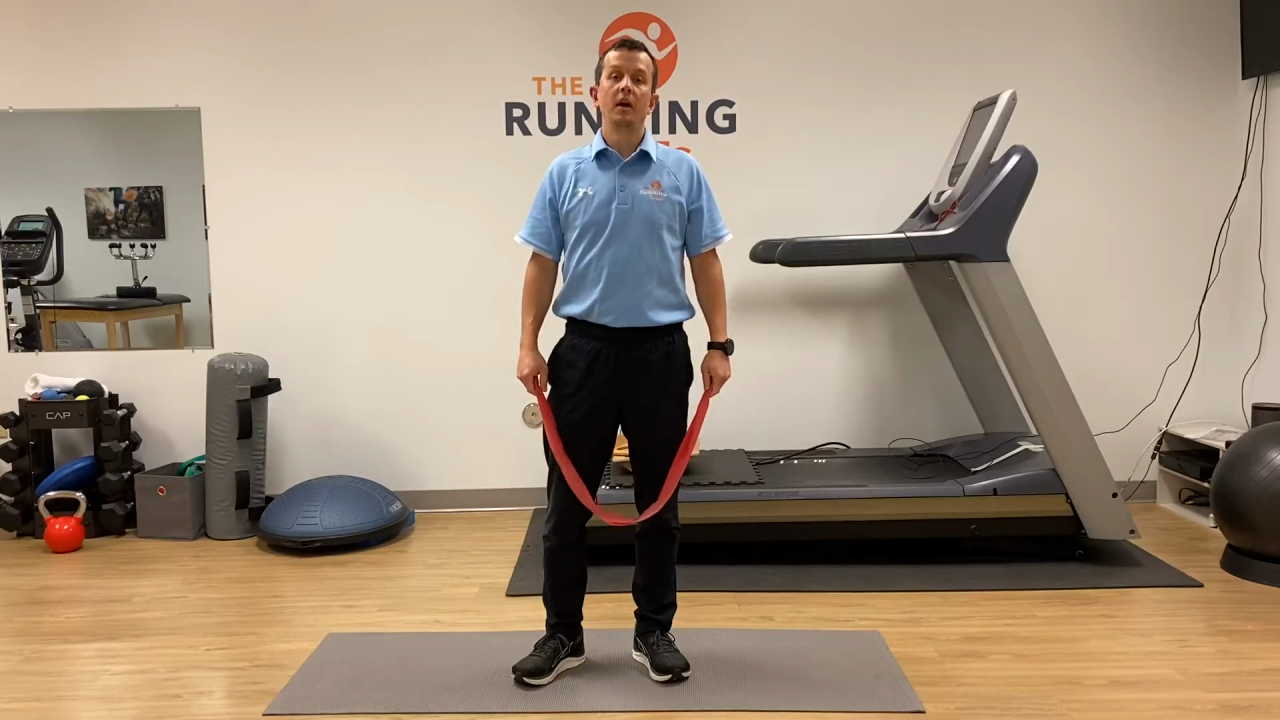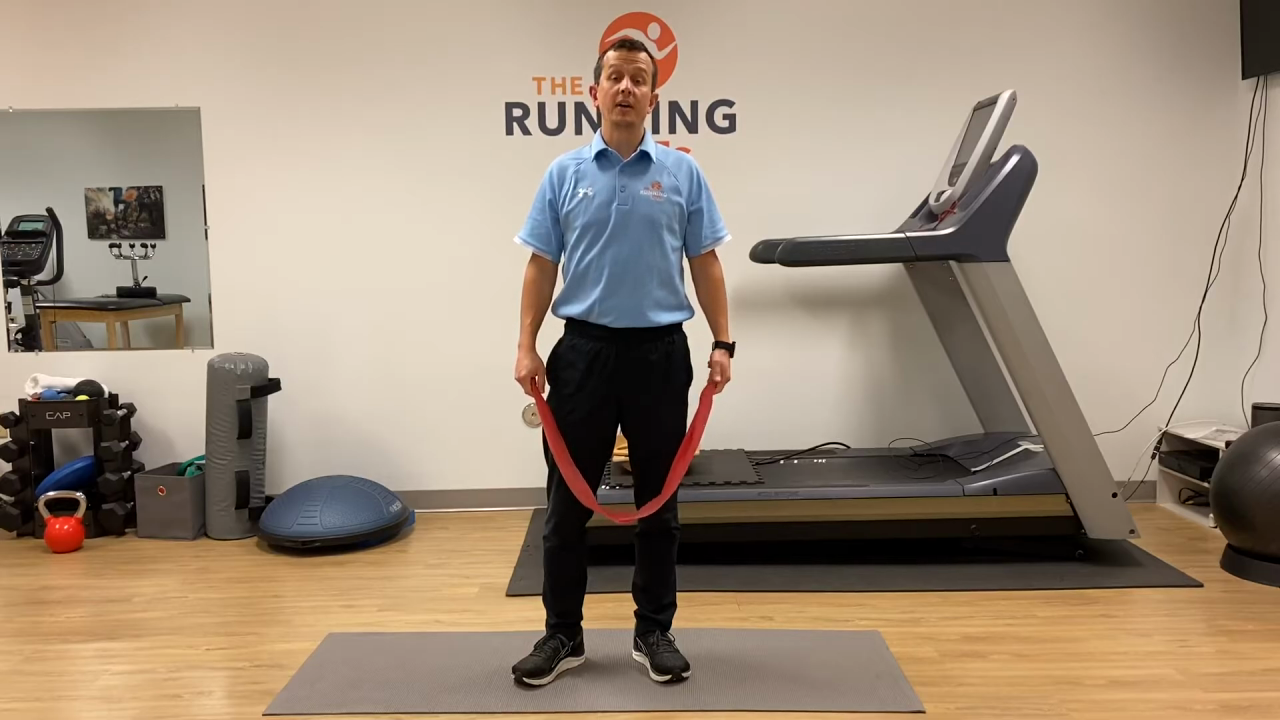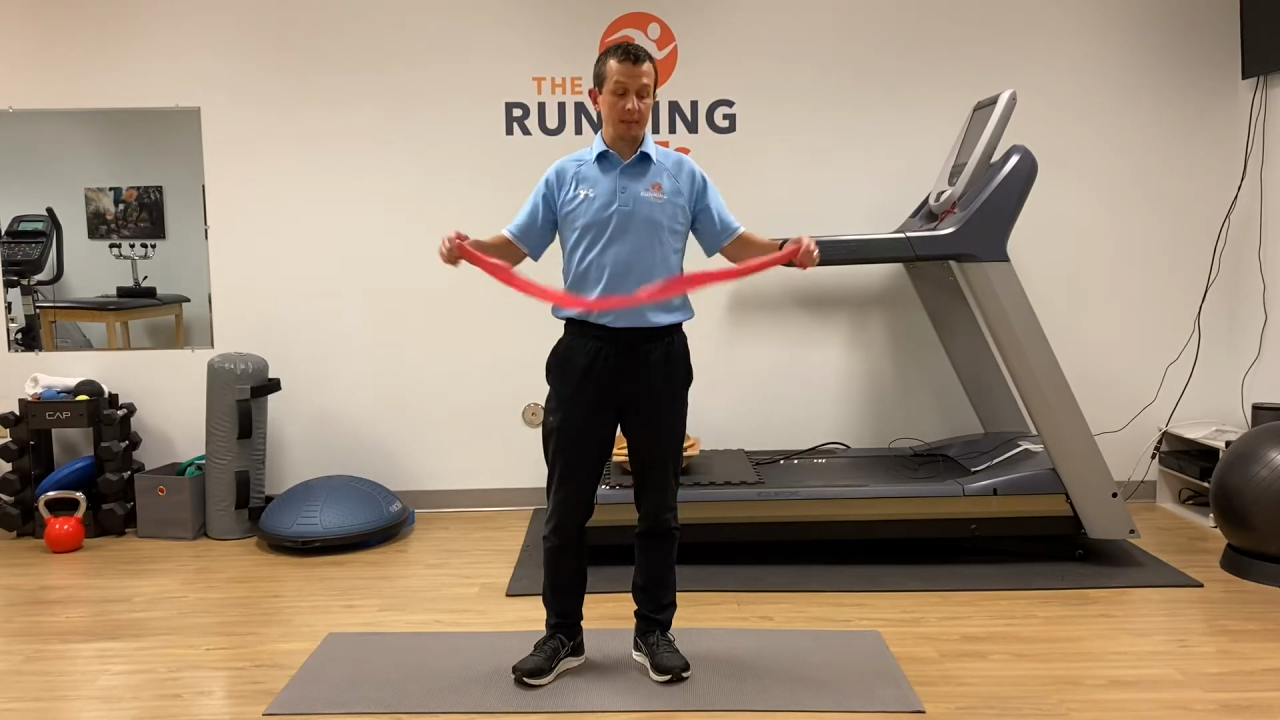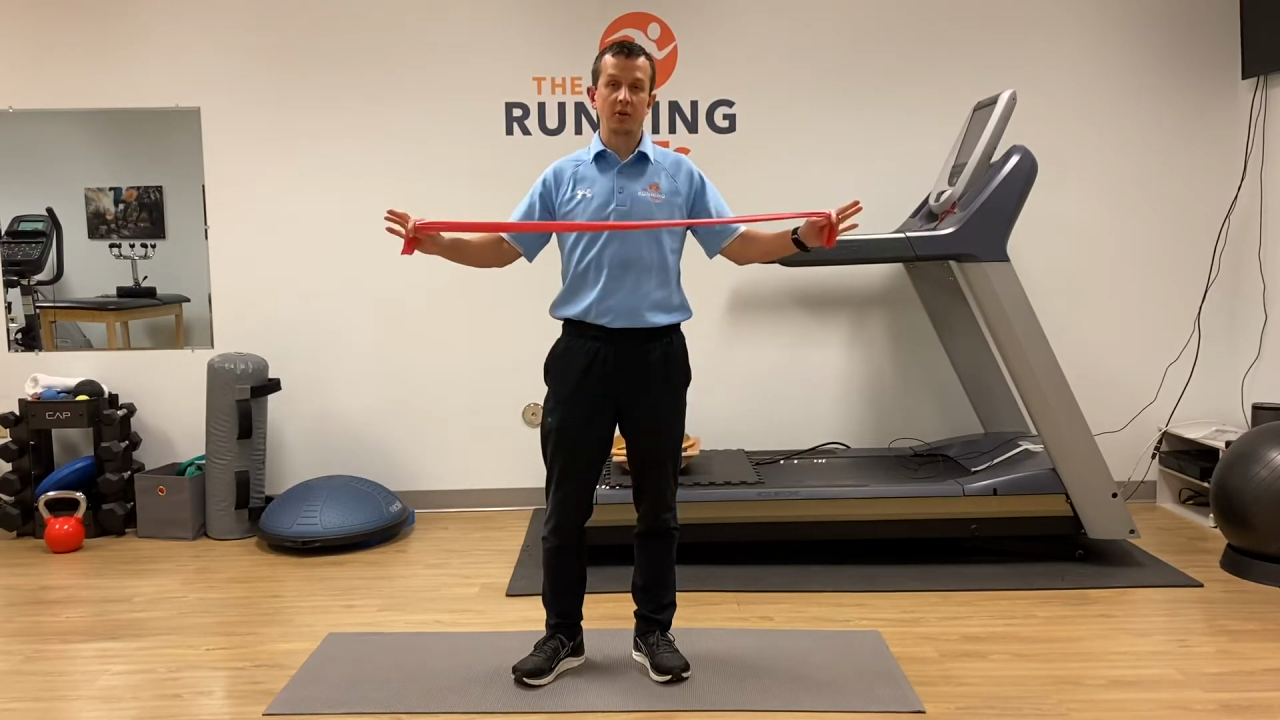
dt=0.7s
person 1, frame 1
left shoulder: (683, 173)
right shoulder: (564, 174)
left elbow: (705, 263)
right elbow: (542, 265)
left wrist: (719, 344)
right wrist: (528, 345)
left hip: (660, 351)
right hip: (584, 349)
left knee: (658, 503)
right knee: (568, 502)
left ankle: (653, 631)
right ankle: (563, 634)
person 1, frame 2
left shoulder: (682, 173)
right shoulder: (564, 174)
left elbow: (704, 264)
right elbow: (542, 267)
left wrist: (723, 343)
right wrist: (526, 347)
left hip: (659, 352)
right hip: (584, 350)
left knee: (658, 504)
right knee: (568, 503)
left ankle: (654, 632)
right ankle: (563, 634)
person 1, frame 3
left shoulder: (683, 175)
right shoulder: (564, 176)
left elbow: (733, 243)
right elbow: (515, 246)
left wrist: (786, 248)
right wrist: (471, 248)
left hip: (660, 353)
right hip: (582, 353)
left knee: (657, 506)
right knee: (567, 505)
left ankle: (654, 632)
right ankle: (562, 634)
person 1, frame 4
left shoulder: (681, 175)
right shoulder: (563, 176)
left elbow: (737, 246)
right elbow: (505, 248)
left wrist: (801, 237)
right wrist: (437, 243)
left hip: (657, 353)
right hip: (582, 352)
left knee: (657, 506)
right knee: (566, 506)
left ankle: (654, 633)
right ankle: (562, 634)
